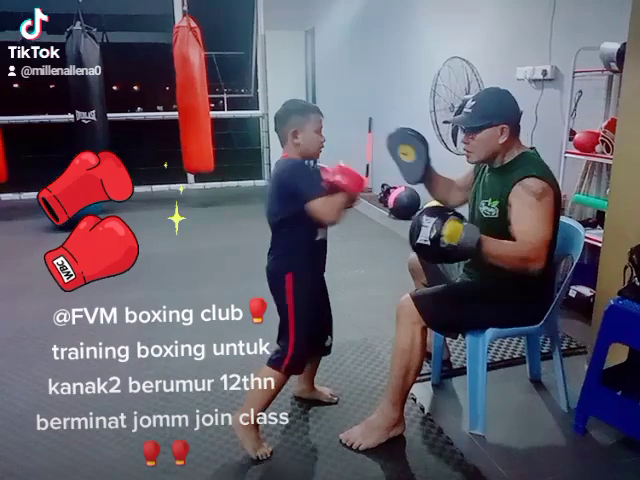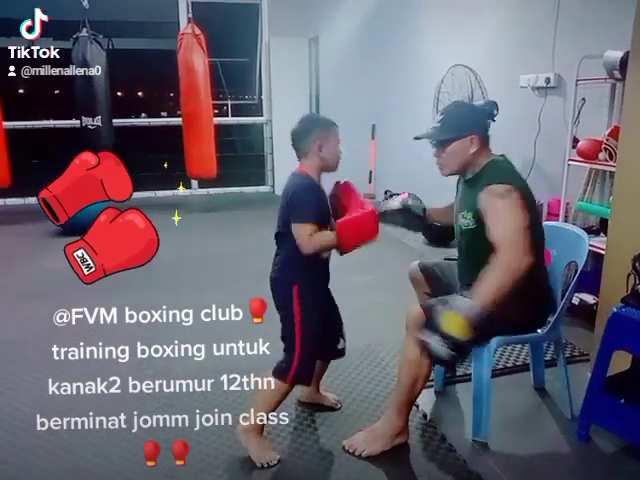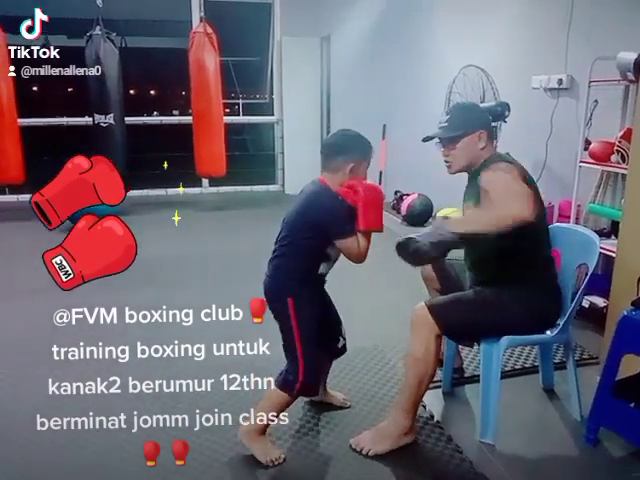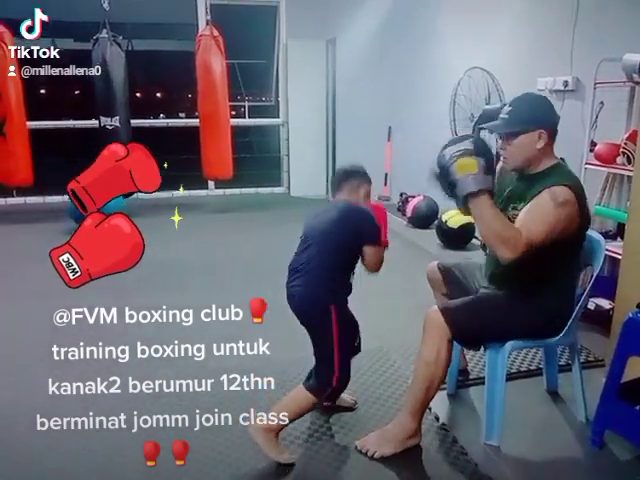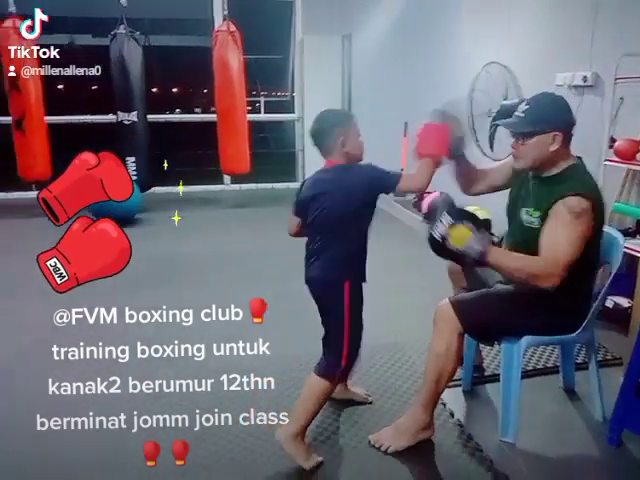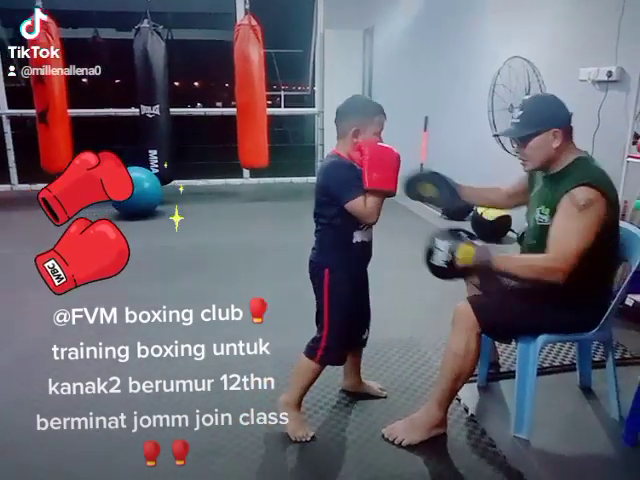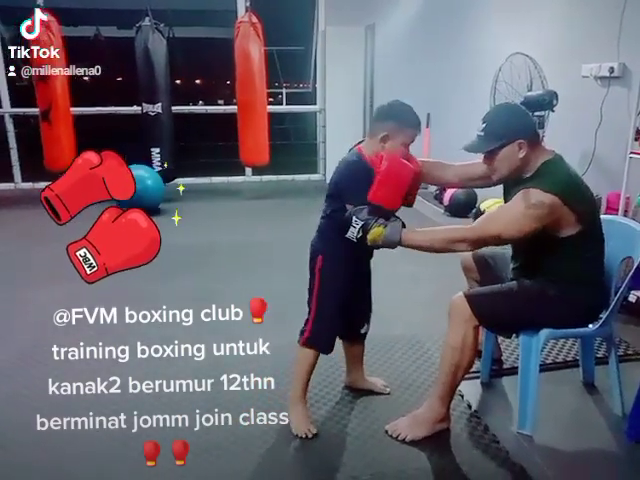
dt=0.7s
person 1, frame 1
left shoulder: (531, 183)
right shoulder: (489, 164)
left elbow: (533, 258)
right elbow: (454, 196)
left wrist: (472, 242)
right wrist: (423, 171)
left hip: (517, 295)
right hip: (484, 274)
left knee: (410, 308)
right knee: (419, 261)
left ankle: (390, 417)
right ankle: (433, 341)
person 1, frame 2
left shoulder: (497, 189)
right shoulder: (478, 175)
left elbow: (517, 257)
right elbow: (457, 215)
left hip: (518, 302)
right hip: (486, 285)
left knee: (419, 317)
right knee: (422, 271)
left ankle: (394, 426)
right ankle: (431, 358)
person 1, frame 3
left shoulder: (499, 173)
right shoulder: (486, 175)
left elbow: (519, 211)
left wrist: (445, 228)
right wrist: (441, 241)
left hip: (528, 300)
right hip: (502, 282)
left knee: (425, 316)
right knee: (432, 270)
left ankle: (401, 425)
person 1, frame 4
left shoulder: (560, 193)
right shoulder: (516, 170)
left elbow: (510, 247)
right elbow: (478, 205)
left wrist: (472, 190)
right wrist: (466, 170)
left hip: (537, 305)
right hip: (503, 281)
left knee: (437, 320)
right knee: (438, 273)
left ankle: (407, 427)
right ankle: (453, 358)
person 1, frame 5
left shoulder: (574, 198)
right shoulder: (532, 167)
left elbow: (548, 274)
right elbow: (477, 183)
left wrist: (482, 251)
right wrist: (456, 155)
left hip: (554, 304)
right hip: (520, 279)
left knee: (448, 313)
left ankle: (419, 420)
person 1, frame 6
left shoulder: (583, 192)
right shoulder: (546, 168)
left elbow: (556, 269)
right elbow: (505, 197)
left wrist: (487, 258)
left hip: (574, 300)
right hip: (543, 279)
left knee: (467, 313)
right knee: (474, 270)
left ankle: (433, 416)
person 1, frame 7
left shoulder: (544, 195)
right shoulder: (523, 165)
left elbow: (469, 238)
right elbow: (451, 173)
left wrist: (394, 234)
left hip: (570, 296)
right hip: (540, 272)
left knee: (462, 308)
left ankle: (436, 413)
person 2, frame 1
left shoulder: (290, 170)
right shoulder: (299, 172)
right elbow: (328, 214)
left wrist: (332, 190)
right wrist: (346, 190)
left hip: (305, 267)
right hip: (294, 270)
left knee: (319, 330)
right knee: (292, 347)
left ankle: (306, 386)
right ankle: (246, 419)
person 2, frame 2
left shoulder: (305, 184)
right shoulder: (306, 189)
right elbow: (307, 242)
left wrist: (337, 221)
left hip: (309, 279)
right hip: (297, 283)
left knee: (331, 337)
right knee: (298, 359)
left ankle: (311, 392)
right ankle: (251, 429)
person 2, frame 3
left shoulder: (322, 192)
right shoulder: (329, 203)
left elbow: (338, 238)
right elbow: (357, 253)
left wrist: (357, 210)
right wrist: (367, 219)
left hip: (305, 280)
right hip: (289, 287)
left knee: (332, 338)
right knee: (303, 370)
left ankle: (319, 391)
right ankle: (253, 429)
person 2, frame 4
left shoulder: (322, 214)
right shoulder: (360, 215)
right elbow: (373, 264)
right wrist: (379, 237)
left hip: (301, 290)
right hip: (321, 296)
left knee: (348, 337)
right knee: (332, 374)
left ankle: (329, 395)
right ankle: (267, 428)
person 2, frame 5
left shoulder: (311, 183)
right shoulder: (360, 177)
left elbow: (295, 229)
right elbow: (415, 184)
right wrist: (432, 156)
left hip: (320, 273)
right hip: (339, 278)
left knee: (347, 340)
right knee: (339, 354)
left ankle: (340, 387)
right ankle: (293, 431)
person 2, frame 6
left shoulder: (352, 165)
right shoulder: (337, 169)
left elbow: (366, 207)
right elbow: (369, 214)
left wrist: (382, 175)
right wrist: (379, 177)
left hip: (352, 262)
right hip: (332, 266)
left knee: (357, 324)
right knee: (329, 337)
left ankle: (353, 380)
right ankle: (290, 403)
person 2, frame 7
left shoulder: (374, 163)
right shoulder: (354, 169)
left hip: (357, 254)
right hip: (332, 254)
left knee: (357, 318)
right knee: (320, 325)
left ankle: (355, 375)
right ankle: (297, 399)
